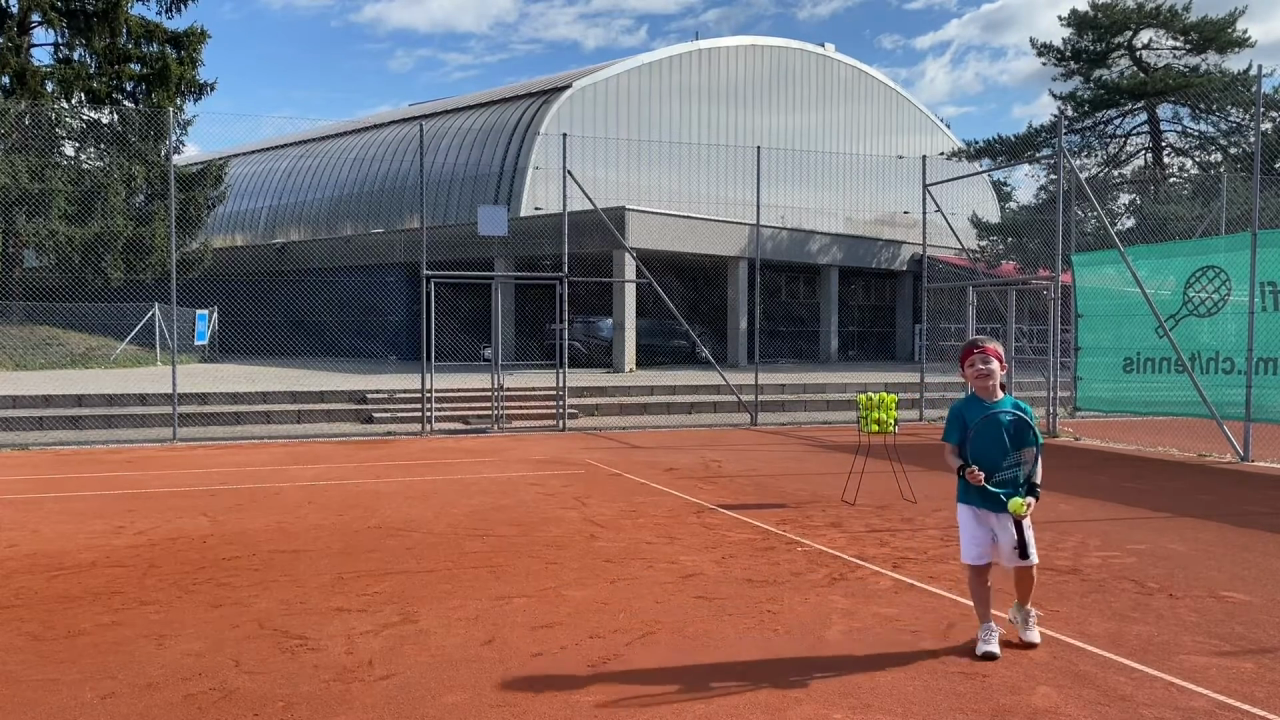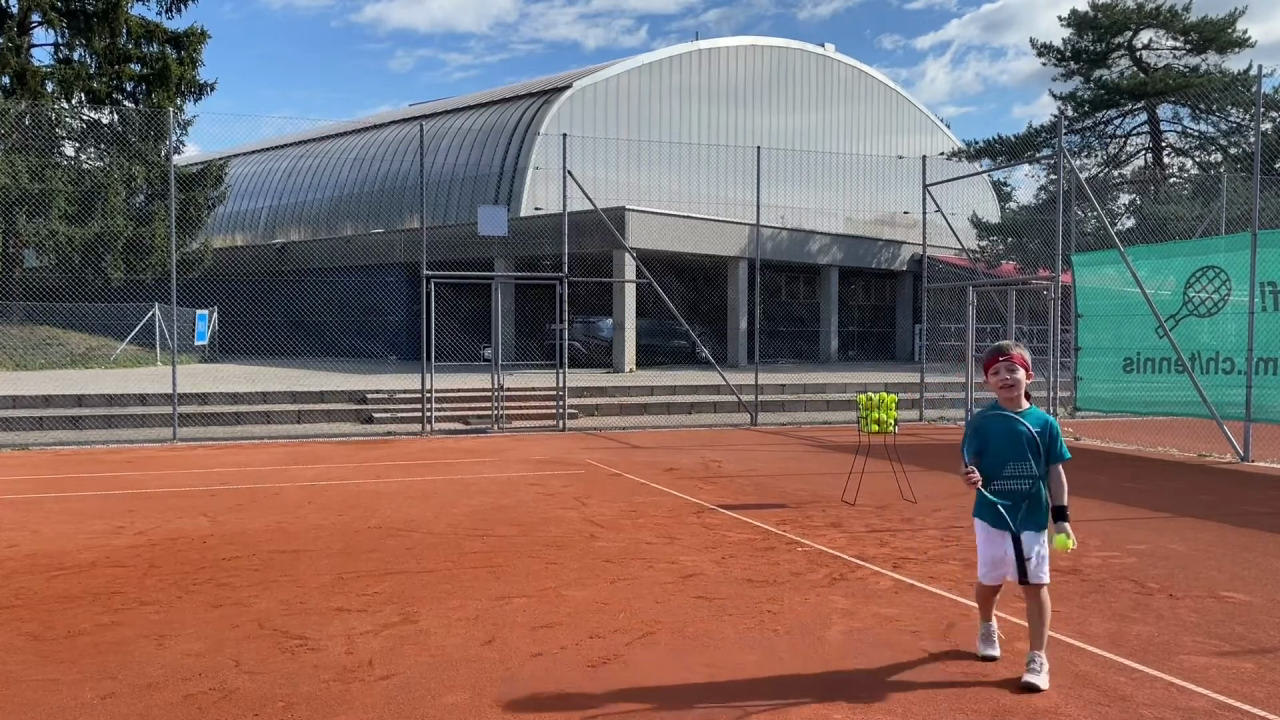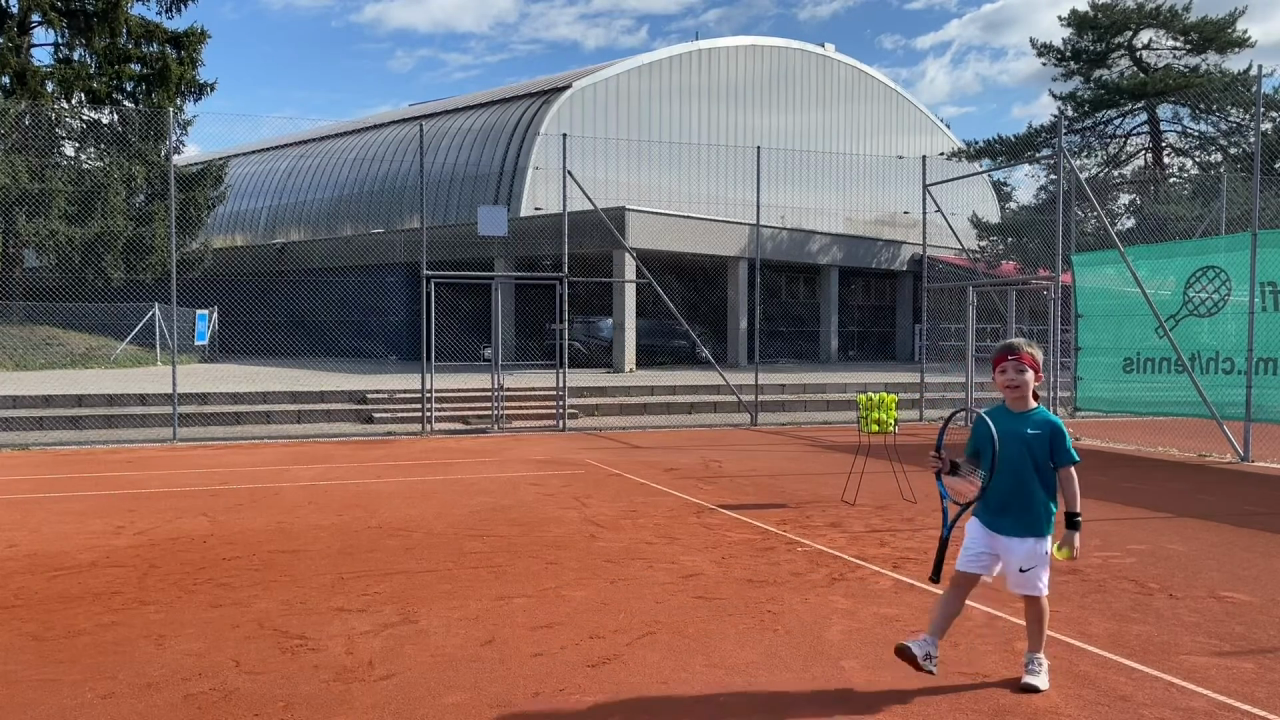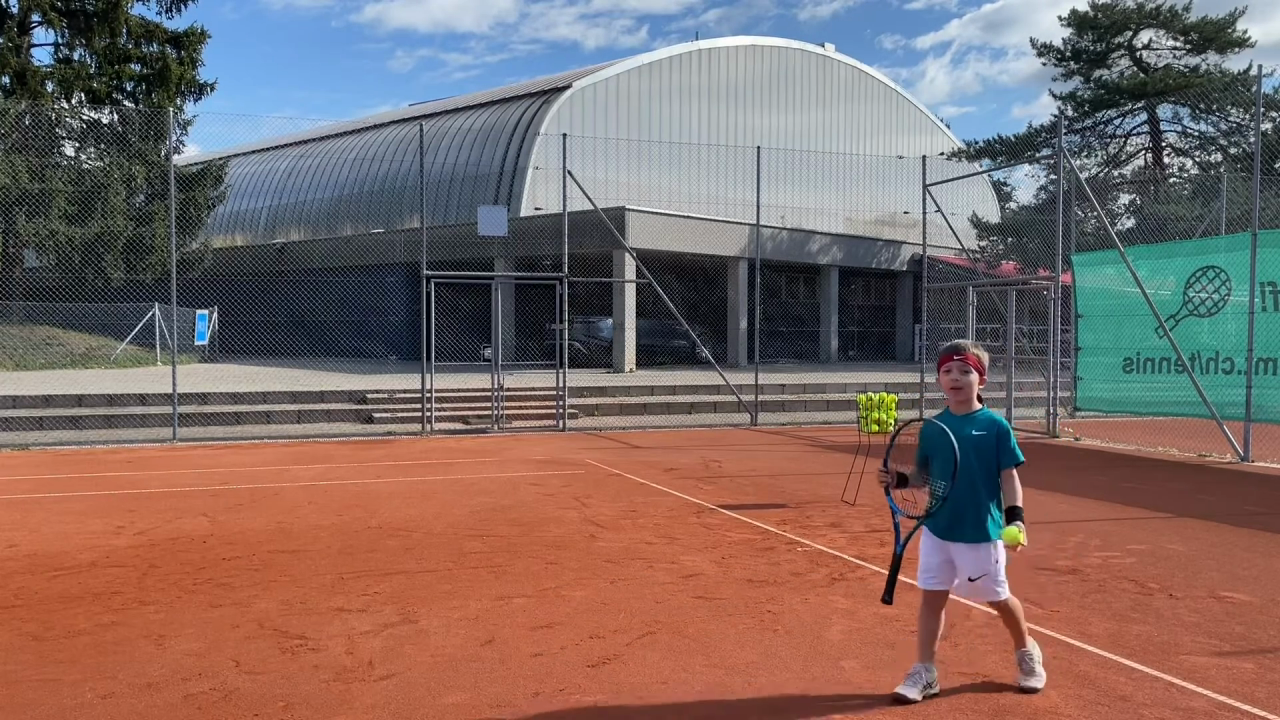
dt=0.4s
person 1, frame 1
left shoulder: (1020, 410)
right shoulder: (960, 410)
right elbow: (950, 453)
left wrist: (1032, 492)
right wrist: (964, 471)
left hip: (1011, 502)
right hip: (974, 502)
left knee: (1026, 565)
right knee: (978, 567)
left ankle: (1023, 611)
right ankle: (987, 629)
person 1, frame 2
left shoulder: (1045, 423)
left elbow: (1056, 473)
right elbow: (970, 464)
left wrist: (1061, 515)
right wrist: (970, 476)
left hip: (1033, 520)
right hip: (991, 517)
left knee: (1036, 586)
right knee: (989, 583)
left ankle: (1037, 659)
right ankle: (987, 626)
person 1, frame 3
left shoulder: (1051, 425)
right shoulder: (987, 420)
left elbow: (1067, 475)
left wrist: (1073, 524)
right wrist: (950, 467)
left hip: (1031, 527)
right hip: (985, 520)
left knee: (1032, 594)
right knee: (960, 581)
left ankle: (1035, 661)
right ankle: (928, 647)
person 1, frame 4
left shoulder: (996, 426)
left elbow: (1009, 478)
left wrist: (1015, 518)
left hip: (982, 531)
right hip: (937, 529)
left knee: (998, 598)
right knee: (931, 598)
left ankle: (1026, 652)
right ankle: (924, 672)
